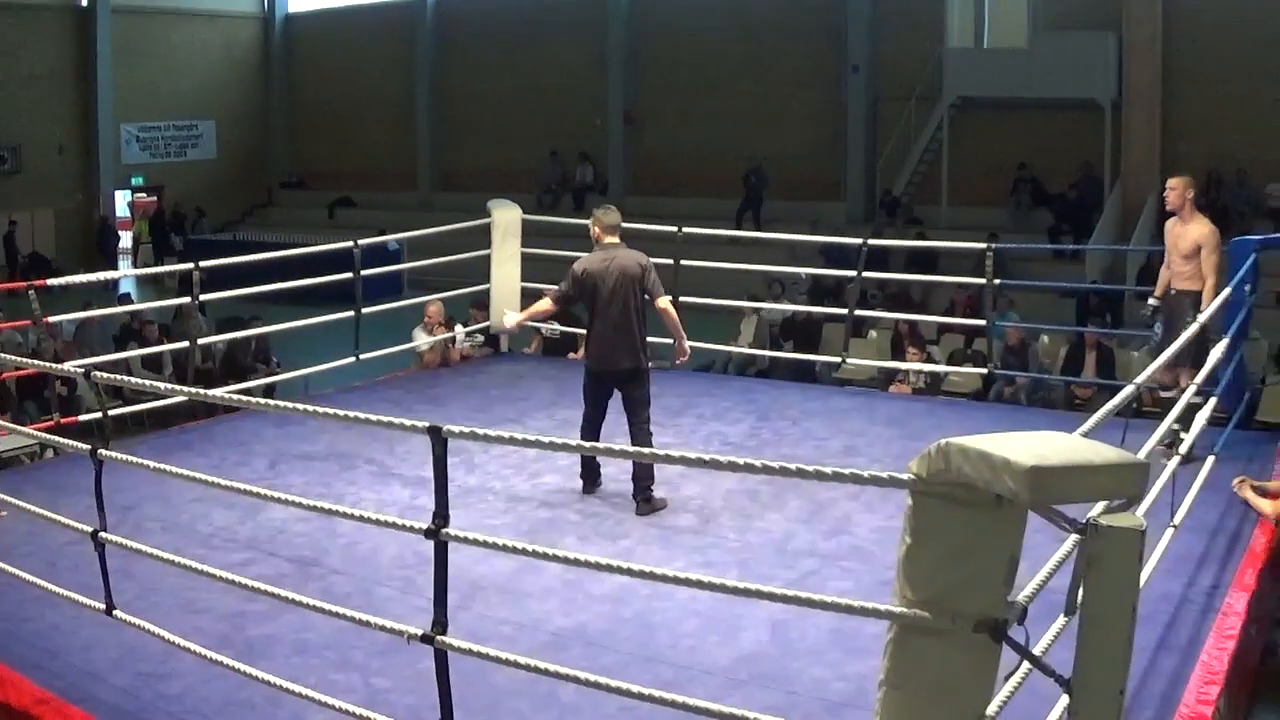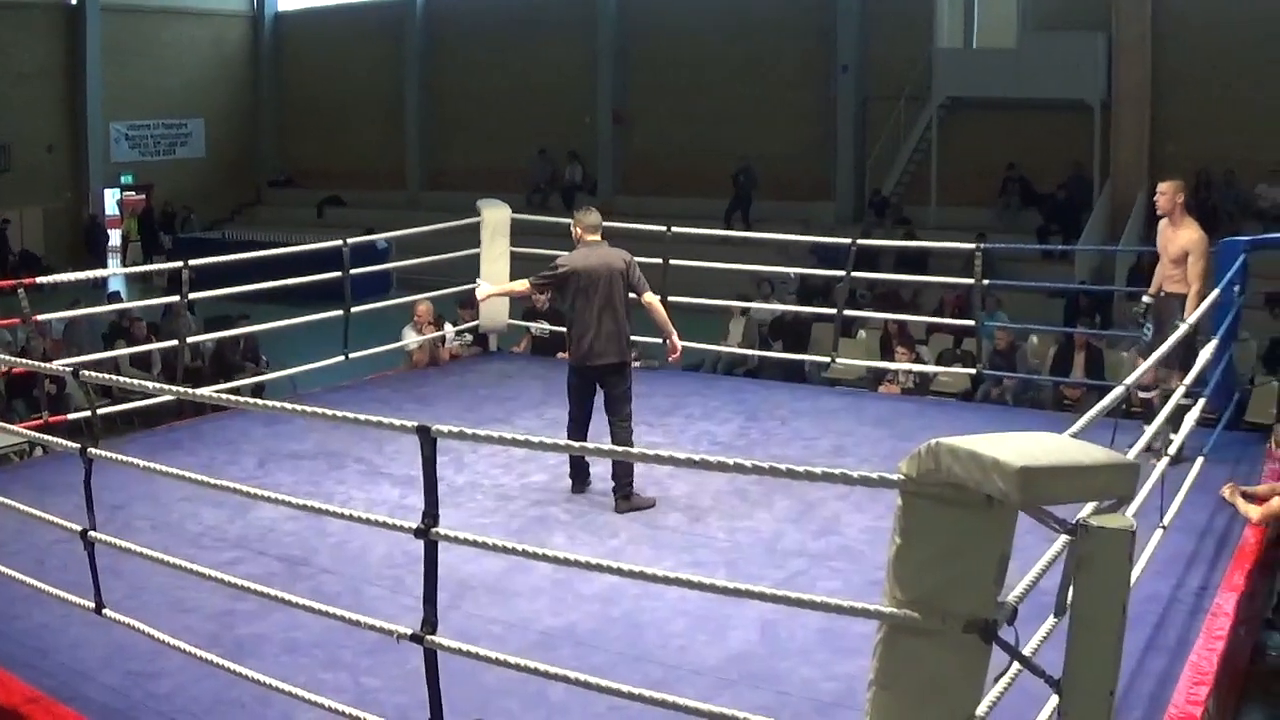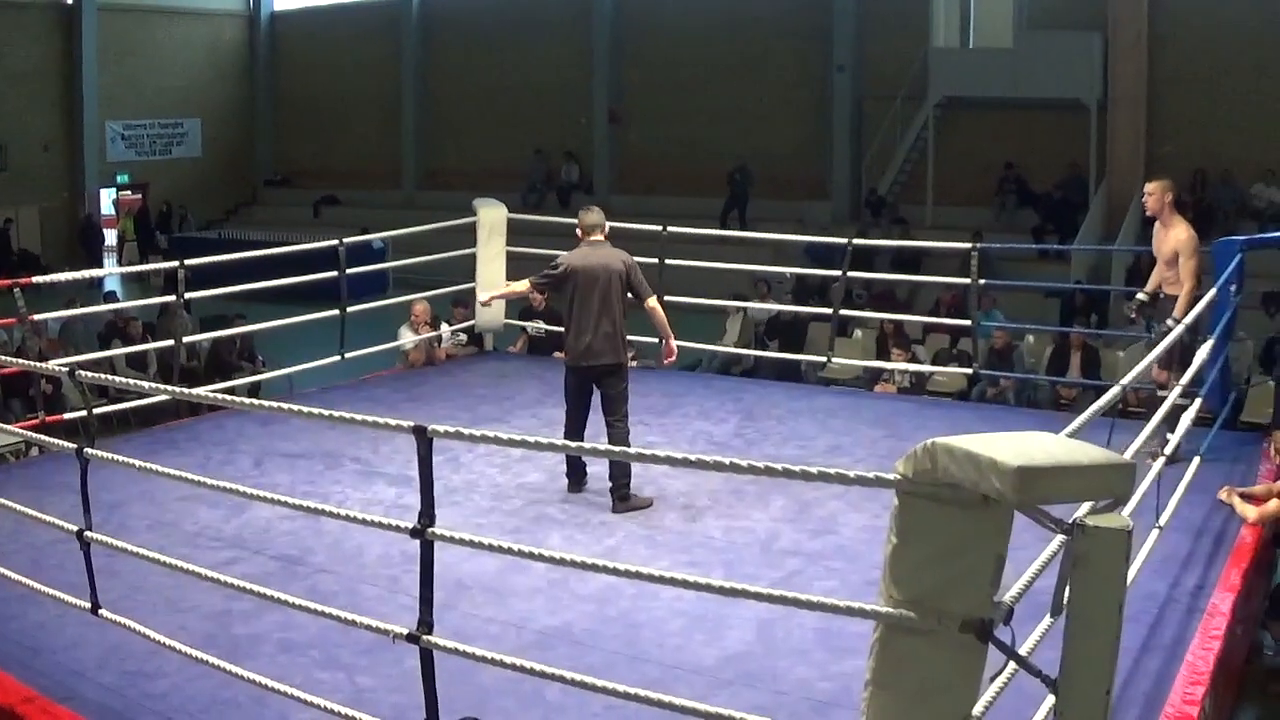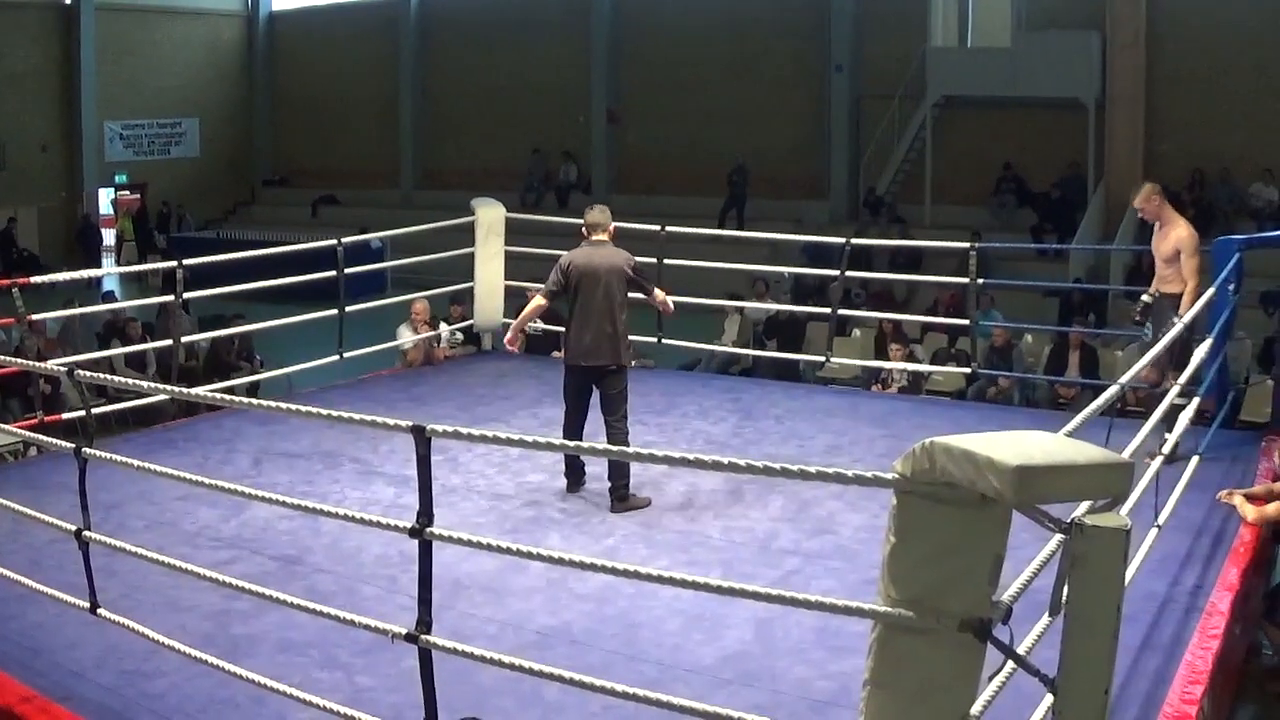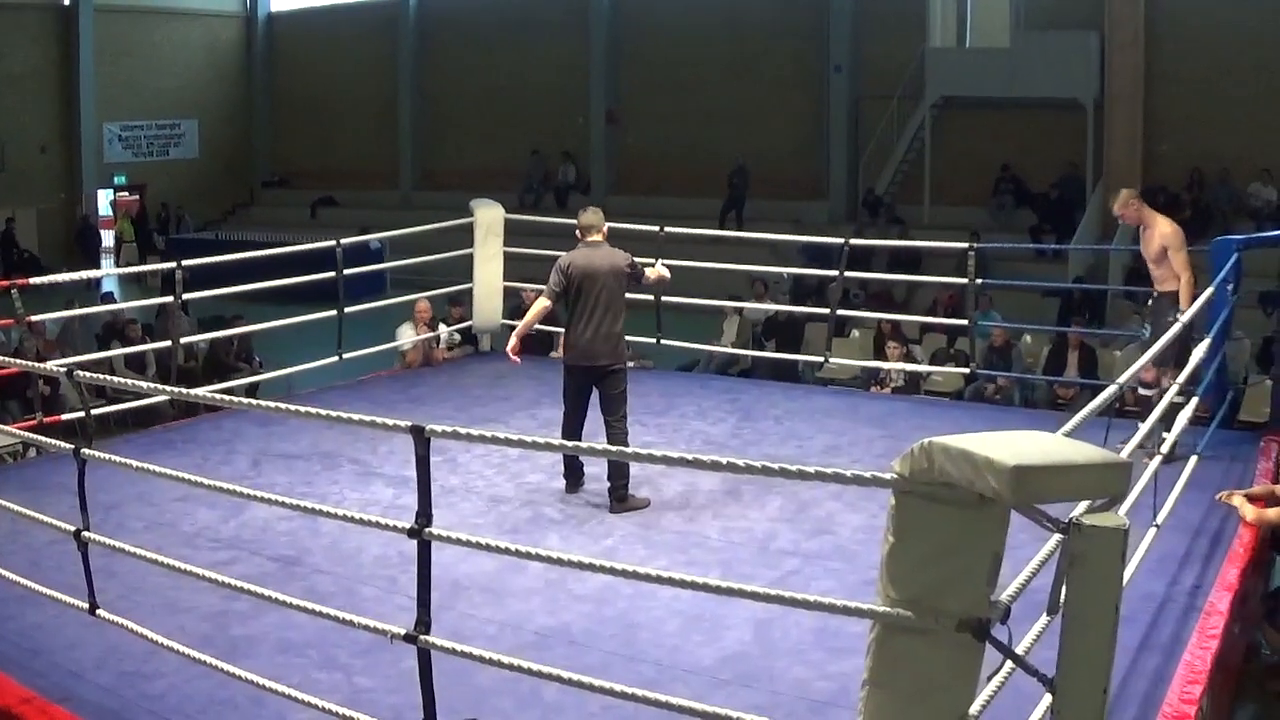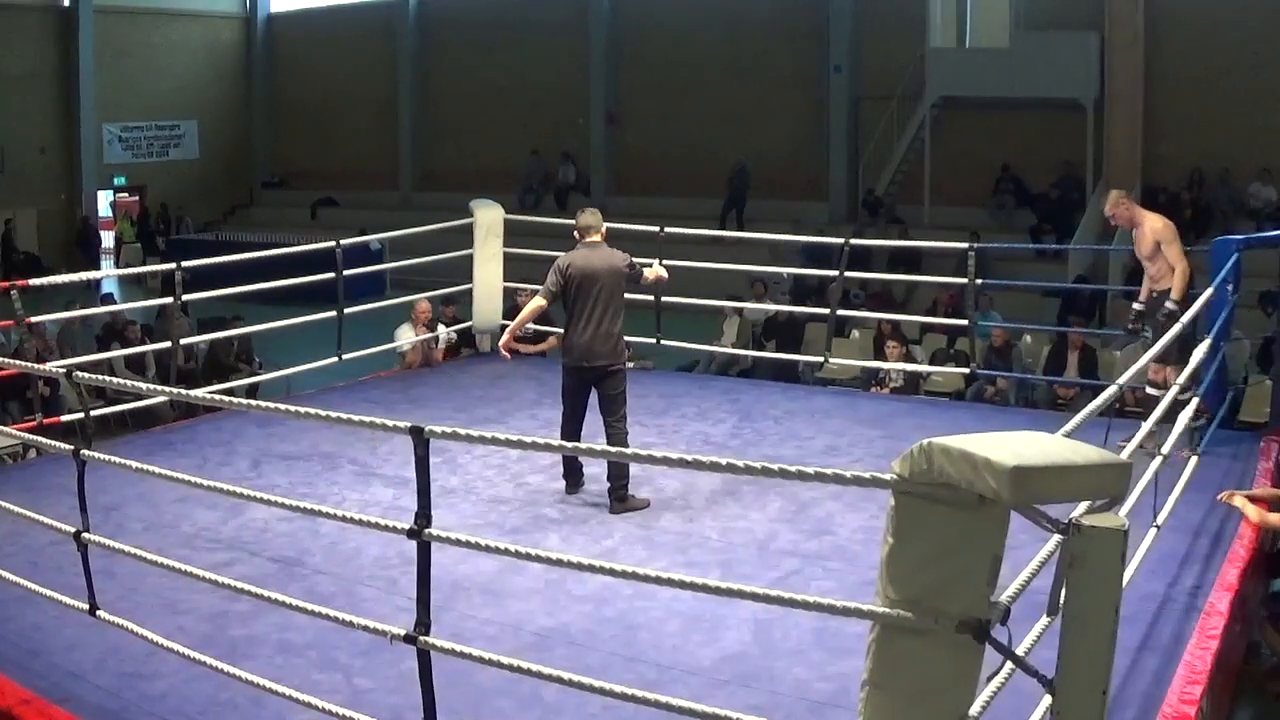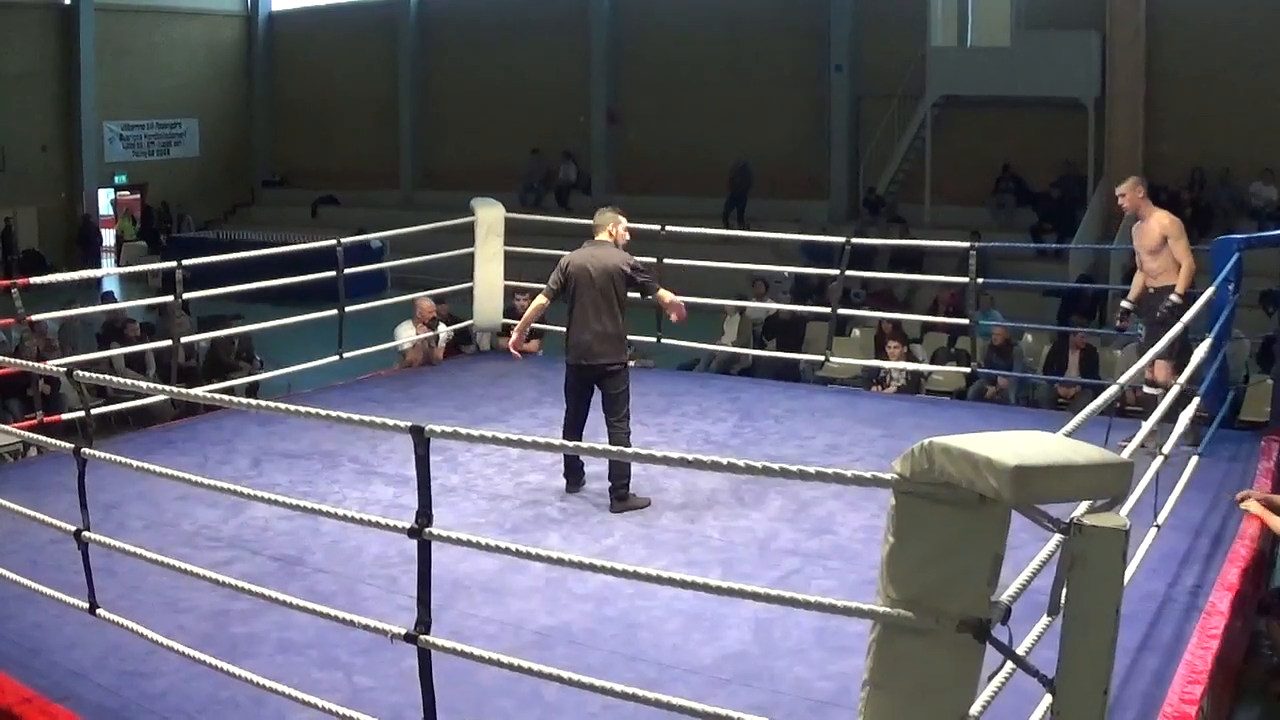
dt=0.3s
person 1, frame 1
left shoulder: (583, 266)
right shoulder: (639, 262)
left elbow: (551, 304)
right elbow: (663, 305)
left wrist: (518, 319)
right wrist: (681, 339)
left hip: (598, 360)
right hip: (633, 360)
left knee: (591, 421)
right knee: (640, 427)
left ankle: (589, 479)
right ankle: (644, 498)
person 1, frame 2
left shoulder: (568, 263)
right shoulder: (622, 259)
left elbow: (527, 286)
right elbow: (649, 300)
left wrist: (492, 291)
right wrist: (671, 335)
left hip: (581, 357)
right hip: (616, 356)
left knee: (578, 420)
right knee: (620, 424)
left ankle: (579, 479)
right ankle: (624, 495)
person 1, frame 3
left shoulder: (568, 262)
right shoulder: (623, 260)
left elbow: (528, 285)
right elbow: (651, 304)
left wrist: (492, 294)
right wrist: (668, 338)
left hip: (578, 356)
right hip: (613, 356)
left knee: (574, 420)
right knee: (617, 425)
left ankle: (575, 479)
right ankle: (621, 496)
person 1, frame 4
left shoulder: (569, 260)
right shoulder: (624, 260)
left elbow: (541, 302)
right elbow: (654, 295)
left wrist: (514, 329)
right wrist: (666, 305)
left hip: (577, 355)
right hip: (612, 357)
left knee: (573, 419)
right knee: (616, 425)
left ankle: (574, 478)
right ankle: (620, 496)
person 1, frame 5
left shoulder: (568, 262)
right shoulder: (621, 260)
left elbow: (545, 303)
right elbow: (647, 277)
left wrist: (517, 335)
right wrist: (659, 272)
left hip: (577, 356)
right hip: (611, 356)
left knee: (572, 419)
right knee: (616, 425)
left ankle: (573, 478)
right ankle: (620, 496)
person 1, frame 6
left shoulder: (566, 262)
right shoulder: (620, 261)
left elbow: (540, 302)
right elbow: (648, 276)
left wrist: (510, 332)
right wrist: (657, 271)
left hip: (576, 356)
right hip: (610, 357)
left knee: (571, 420)
right knee: (616, 426)
left ankle: (572, 479)
right ankle: (619, 496)
person 1, frame 7
left shoulder: (571, 260)
right shoulder: (624, 261)
left elbow: (543, 300)
right elbow: (664, 297)
left wrist: (519, 331)
right wrist: (678, 309)
left hip: (577, 355)
right hip: (612, 356)
left knee: (573, 419)
right knee: (618, 425)
left ankle: (573, 478)
right ankle: (621, 495)
person 2, frame 1
left shoulder: (1206, 231)
right shoulder: (1170, 225)
left elbow: (1211, 279)
right wrist: (1154, 301)
left hip: (1191, 303)
right hip: (1171, 300)
left knee: (1187, 376)
right knee: (1163, 373)
right ankle: (1178, 429)
person 2, frame 2
left shoulder: (1195, 237)
right shoulder: (1162, 225)
left elbow: (1196, 286)
left wrist: (1184, 325)
right wrist: (1147, 299)
left hip: (1181, 305)
right hip: (1162, 301)
left knee: (1177, 378)
right ankle: (1154, 435)
person 2, frame 3
left shoulder: (1185, 236)
right shoulder: (1158, 227)
left elbow: (1189, 286)
left wrist: (1173, 323)
right wrist: (1142, 297)
left hip: (1180, 306)
right hip: (1163, 302)
left knee: (1175, 376)
right knee: (1160, 374)
right ankle: (1166, 431)
person 2, frame 4
left shoulder: (1184, 235)
right shoulder: (1159, 227)
left elbow: (1192, 284)
left wrist: (1180, 322)
right wrist: (1145, 300)
left hip: (1176, 306)
right hip: (1158, 302)
left knee: (1171, 376)
left ankle: (1170, 442)
right ankle: (1188, 407)
person 2, frame 5
left shoulder: (1169, 231)
right shoulder: (1144, 229)
left elbow: (1186, 277)
left wrist: (1183, 318)
left hip: (1174, 304)
right hip: (1159, 301)
left knee: (1170, 375)
person 2, frame 6
left shoulder: (1160, 226)
right shoulder: (1137, 231)
left elbow: (1182, 268)
left wrist: (1171, 306)
right wrist: (1137, 308)
left hip: (1172, 302)
right hip: (1157, 300)
left knee: (1174, 373)
right knee: (1154, 371)
right ankle: (1148, 432)
person 2, frame 7
left shoulder: (1167, 222)
right shoulder: (1137, 229)
left elbow: (1188, 264)
left wrist: (1175, 300)
right wrist: (1127, 305)
left hip: (1170, 298)
right hip: (1149, 299)
left knee: (1163, 374)
right knee: (1149, 371)
right ankle: (1149, 431)
